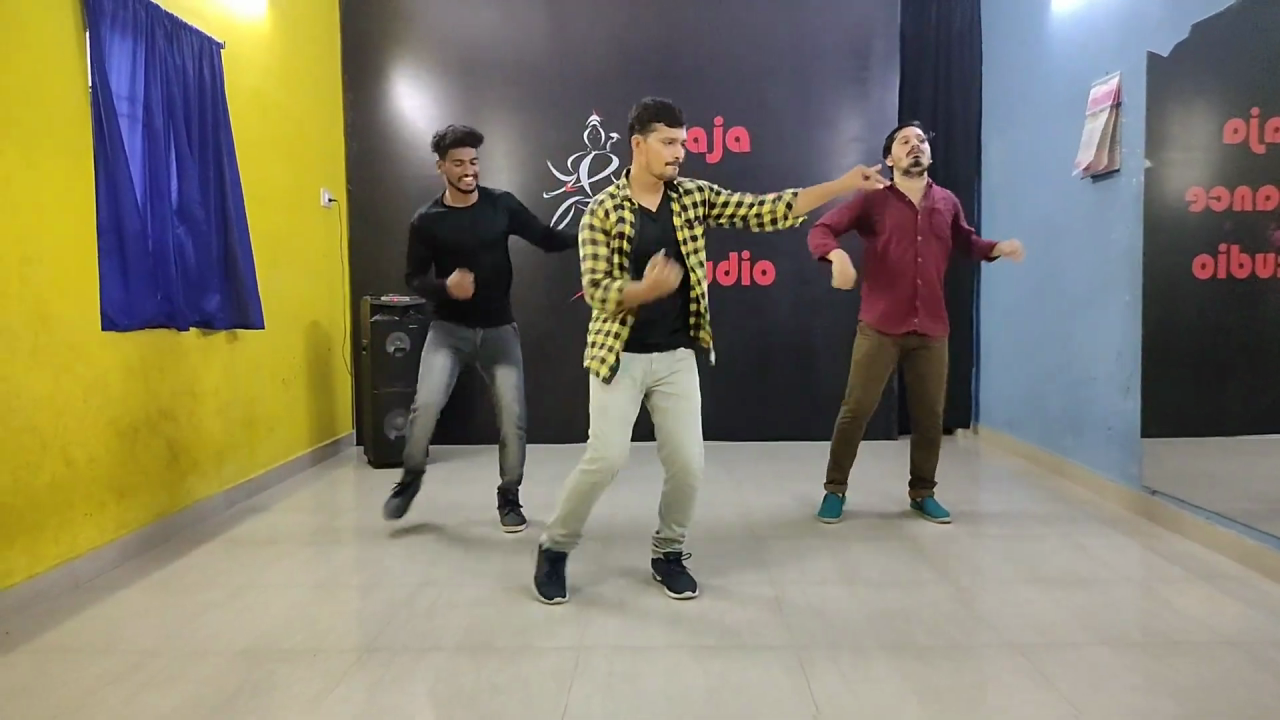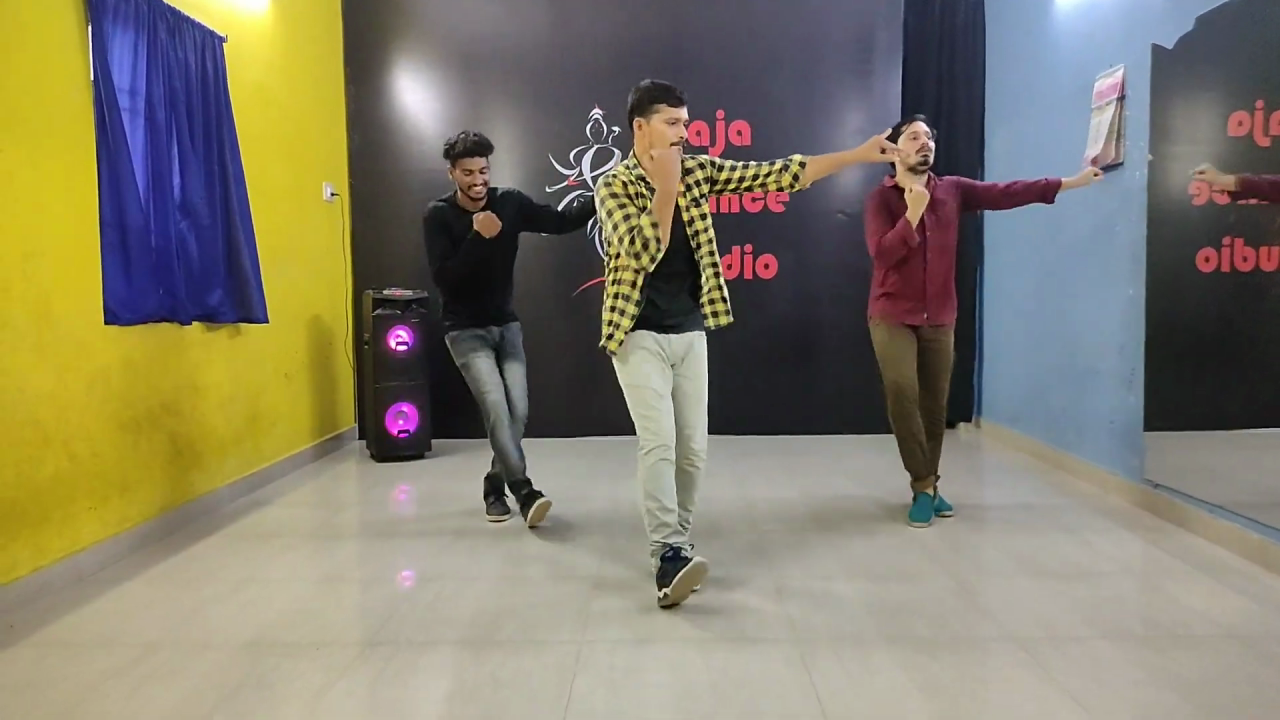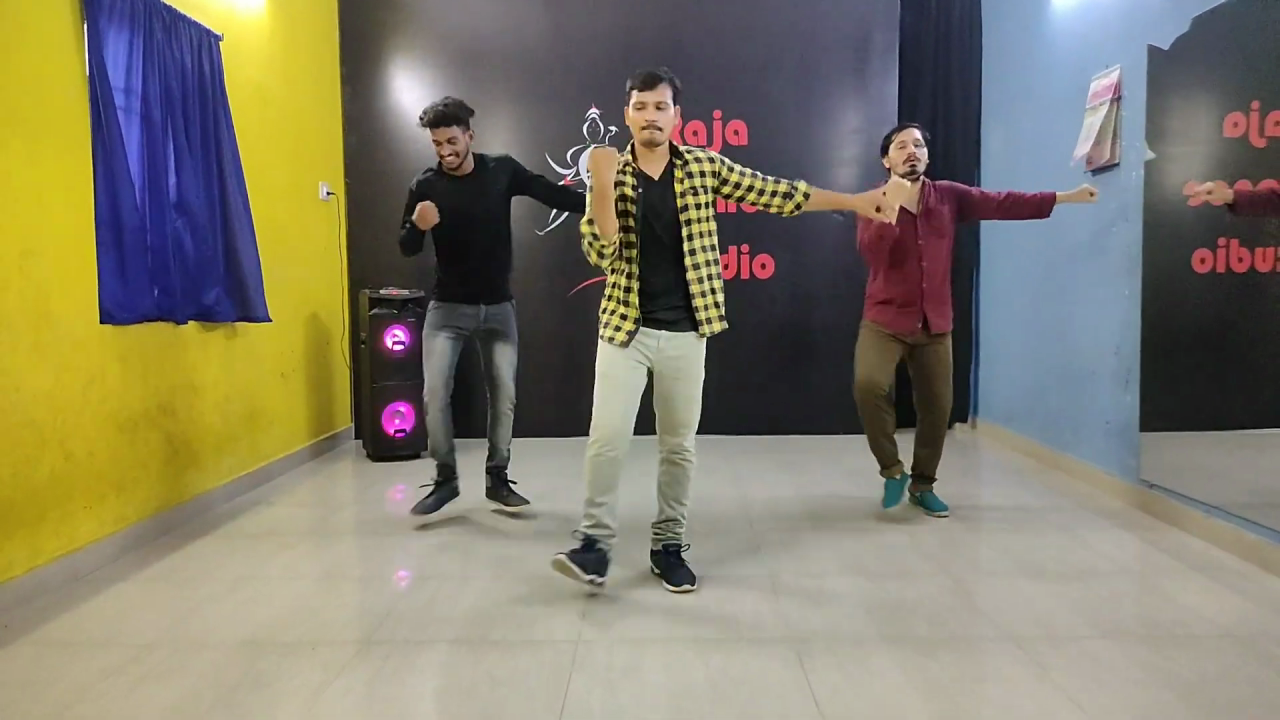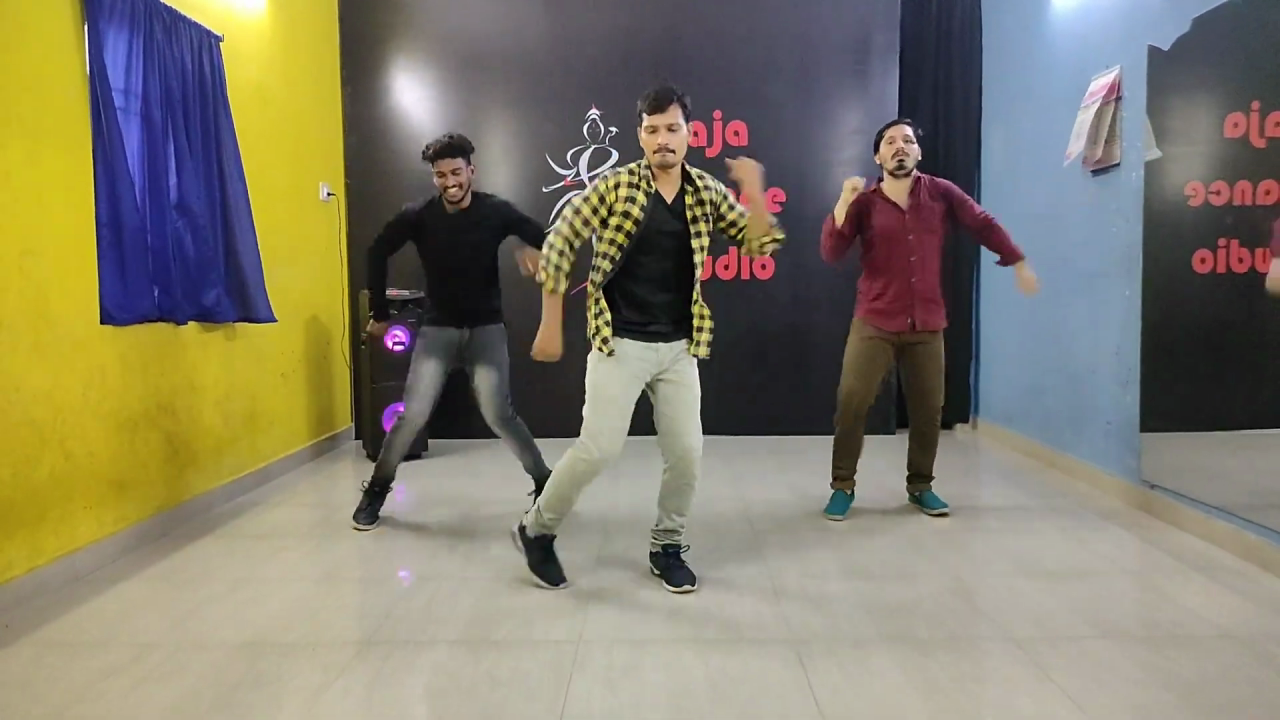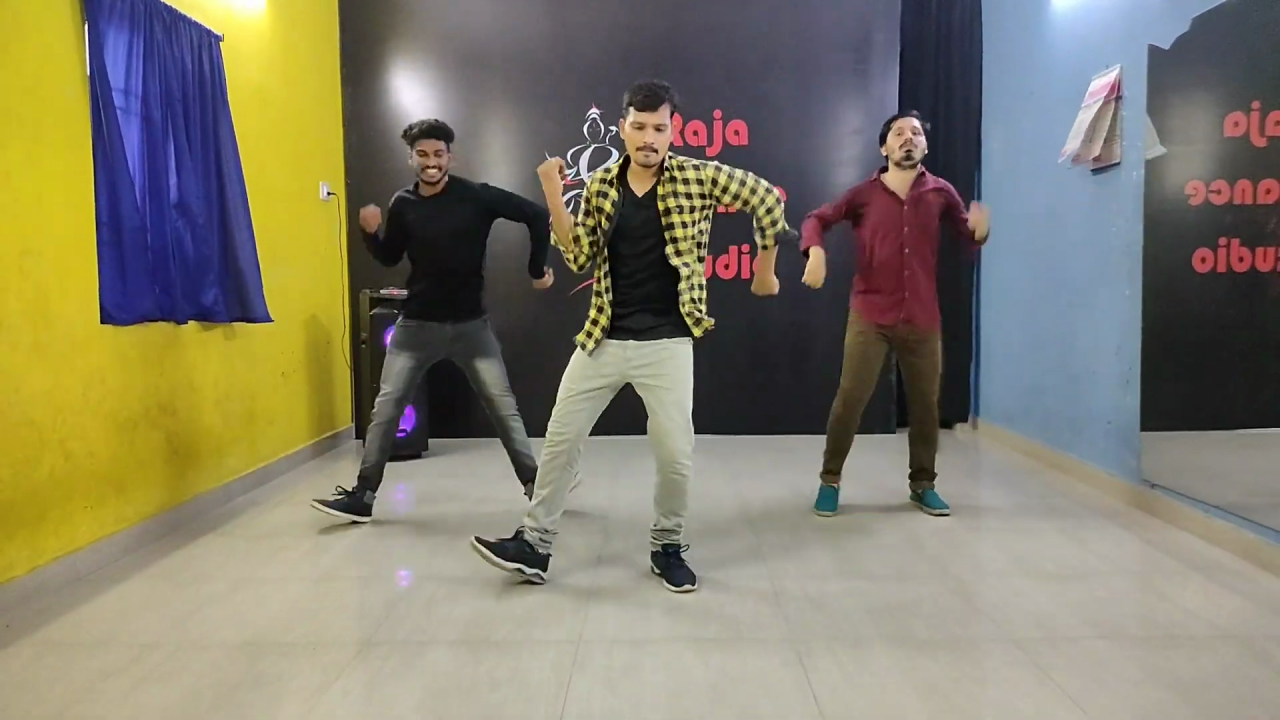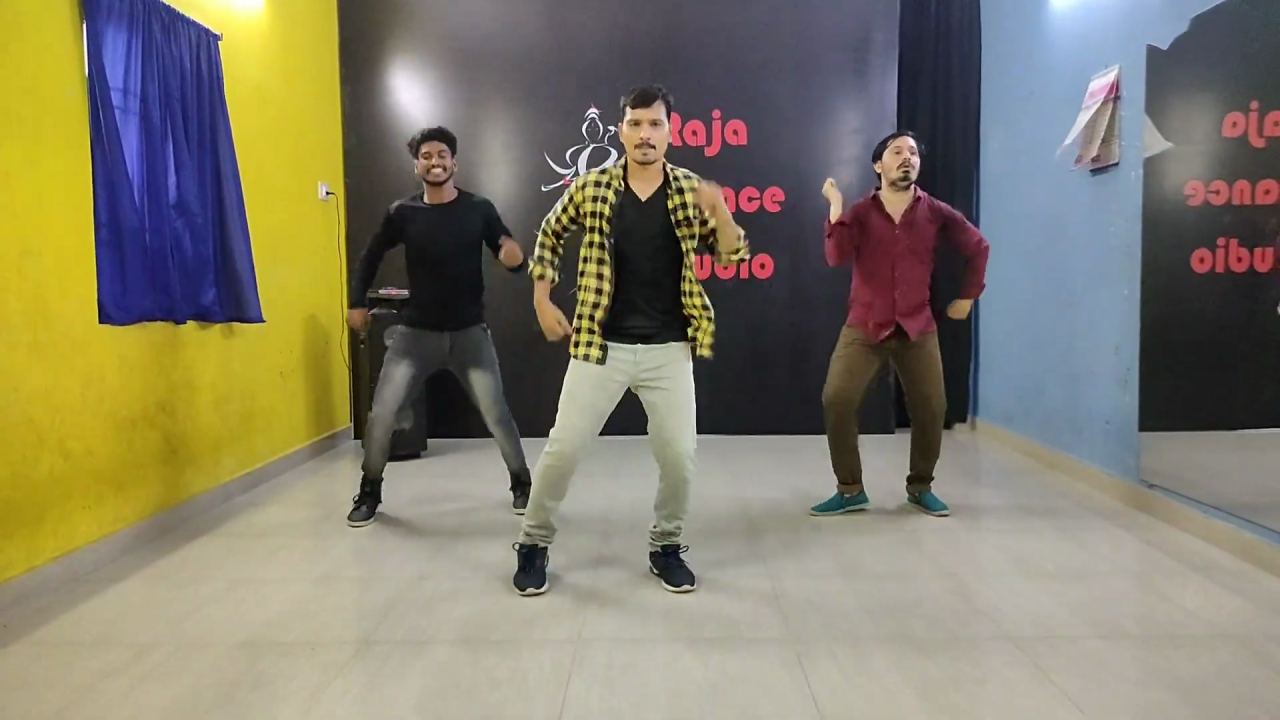
dt=0.3s
person 1, frame 1
left shoulder: (693, 195)
right shoulder: (603, 207)
left elbow: (768, 211)
right elbow: (597, 287)
left wrist: (847, 185)
right wrist: (644, 289)
left hip: (675, 354)
right hip: (617, 353)
left knee: (688, 466)
right knee: (604, 459)
left ankle: (668, 553)
right ankle: (555, 548)
person 1, frame 2
left shoulder: (696, 170)
right shoulder: (615, 184)
left elbow: (774, 175)
right elbow: (642, 255)
left wrist: (857, 155)
right wrist: (668, 191)
left hip: (688, 334)
right hip: (638, 334)
left knee: (692, 448)
right knee: (660, 441)
left ankle: (676, 545)
right ankle: (670, 554)
person 1, frame 3
left shoulder: (710, 168)
right shoulder: (614, 176)
left elbow: (778, 195)
right elbow: (602, 253)
left wrist: (860, 202)
right wrist: (601, 185)
left hip: (686, 332)
right hip: (627, 327)
left knee: (679, 445)
right knee: (608, 433)
left ankle: (667, 546)
right ankle: (595, 546)
person 1, frame 4
left shoulder: (706, 190)
right shoulder: (615, 186)
left elbow: (759, 245)
right elbow: (559, 244)
left wrist: (754, 193)
right wrist: (549, 324)
left hip: (678, 348)
right hip: (619, 344)
left knee: (687, 456)
right knee: (599, 450)
left ankle: (666, 546)
right ankle: (538, 531)
person 1, frame 5
left shoulder: (698, 177)
right shoulder: (599, 185)
left elbow: (766, 198)
right elbow: (574, 253)
left wrist: (766, 267)
right wrist: (554, 200)
left hip: (668, 345)
right hip: (604, 341)
left knee: (675, 454)
right knee: (560, 436)
left ankle: (666, 546)
right ankle: (534, 543)
person 1, frame 6
left shoulder: (693, 190)
right shoulder: (591, 188)
left elbow: (732, 259)
right elbow: (549, 237)
left wrist: (723, 215)
right wrist: (543, 303)
left hip: (669, 352)
right hip: (601, 349)
left knee: (679, 458)
right knee: (562, 452)
left ankle: (665, 546)
right ankle: (533, 544)
person 2, frame 1
left shoulder: (502, 205)
right shoulder: (428, 219)
left elbow: (548, 240)
right elbow: (415, 278)
right wrist: (444, 286)
left hip: (498, 328)
right hip: (449, 327)
left knee: (513, 417)
right knee: (426, 407)
left ankle: (509, 497)
right ankle: (410, 481)
person 2, frame 2
left shoulder: (511, 203)
right shoulder: (438, 215)
left elbow: (561, 222)
right elbow: (444, 278)
right wrist: (479, 238)
left hip: (505, 325)
right hip: (464, 328)
left knee: (517, 409)
right knee: (495, 405)
left ankle: (495, 486)
right ankle: (524, 490)
person 2, frame 3
left shoulder: (502, 170)
right shoulder: (425, 185)
left elbow: (556, 194)
right elbow: (409, 249)
right wrist: (417, 226)
left hip: (498, 304)
right hip: (448, 305)
left knee: (504, 392)
right knee: (435, 390)
left ankle: (497, 480)
right ankle: (445, 480)
person 2, frame 4
left shoulder: (495, 211)
right shoulder: (418, 215)
left elbow: (540, 237)
right elbow: (378, 254)
left wrist: (537, 254)
right wrist: (379, 312)
left hip: (486, 329)
right hip: (438, 330)
left knee: (497, 414)
right knee: (414, 416)
left ankle: (544, 485)
right ankle: (375, 492)
person 2, frame 5
left shoulder: (478, 197)
right shoulder: (403, 205)
left elbow: (537, 216)
right elbow: (390, 257)
left wrist: (540, 266)
right wrist: (372, 232)
left hip: (470, 324)
right hip: (417, 324)
left knee: (503, 403)
right knee: (388, 404)
left ankle: (532, 478)
right ankle: (361, 494)
person 2, frame 6
left shoulder: (480, 209)
right shoulder: (402, 213)
left elbow: (510, 260)
right elbow: (372, 256)
left wrist: (516, 256)
right wrist: (357, 301)
left hip: (469, 332)
right hip: (416, 332)
left knee: (496, 416)
right knee: (381, 414)
left ankle: (522, 484)
right ankle: (370, 492)
person 3, frame 1
left shoulder: (946, 201)
right shoulder: (869, 199)
left elbow: (966, 240)
right elbow: (821, 230)
left wrist: (997, 249)
right wrist: (836, 258)
left hip: (931, 326)
right hip: (879, 325)
left knee: (929, 415)
right knee: (858, 407)
left ankle: (923, 492)
right ankle: (836, 489)
person 3, frame 2
left shoulder: (953, 190)
right shoulder: (880, 199)
left elbow: (1008, 193)
right elbow: (883, 253)
left wrist: (1070, 182)
right wrist: (912, 213)
left hip: (938, 317)
right hip: (892, 314)
left knee: (935, 403)
right knee: (902, 391)
left ankle: (928, 483)
right ankle: (922, 486)
person 3, frame 3
left shoulder: (951, 196)
left elbow: (1005, 203)
right elbow: (873, 255)
left wrist: (1066, 198)
right wrist: (893, 209)
left hip: (934, 324)
right hip: (884, 321)
left knee: (935, 408)
right knee: (869, 386)
left ankle: (922, 485)
right ankle: (892, 471)
person 3, frame 4
left shoulder: (940, 192)
right shoulder: (863, 202)
left elbow: (983, 223)
right elbow: (831, 252)
left wrist: (1018, 262)
right wrist: (842, 207)
left hip: (927, 324)
right hip: (875, 322)
left knee: (928, 408)
right knee: (852, 400)
left ankle: (920, 486)
right ankle: (842, 487)
person 3, frame 5
left shoulder: (941, 192)
right shoulder: (864, 194)
left elbow: (968, 239)
right elbow: (815, 221)
left wrist: (980, 227)
right wrist: (815, 253)
left hip: (922, 320)
right hip: (871, 316)
left knee: (926, 404)
right knee: (851, 397)
left ankle: (922, 484)
right ankle: (830, 481)
person 3, frame 6
left shoulder: (936, 213)
right shoulder: (859, 212)
left elbow: (976, 247)
right elbow: (837, 258)
left wrist: (968, 295)
right wrist: (835, 209)
left hip: (917, 330)
right hip: (863, 328)
left knee: (931, 410)
right knee: (837, 400)
left ankle: (920, 487)
right ankle: (850, 489)
